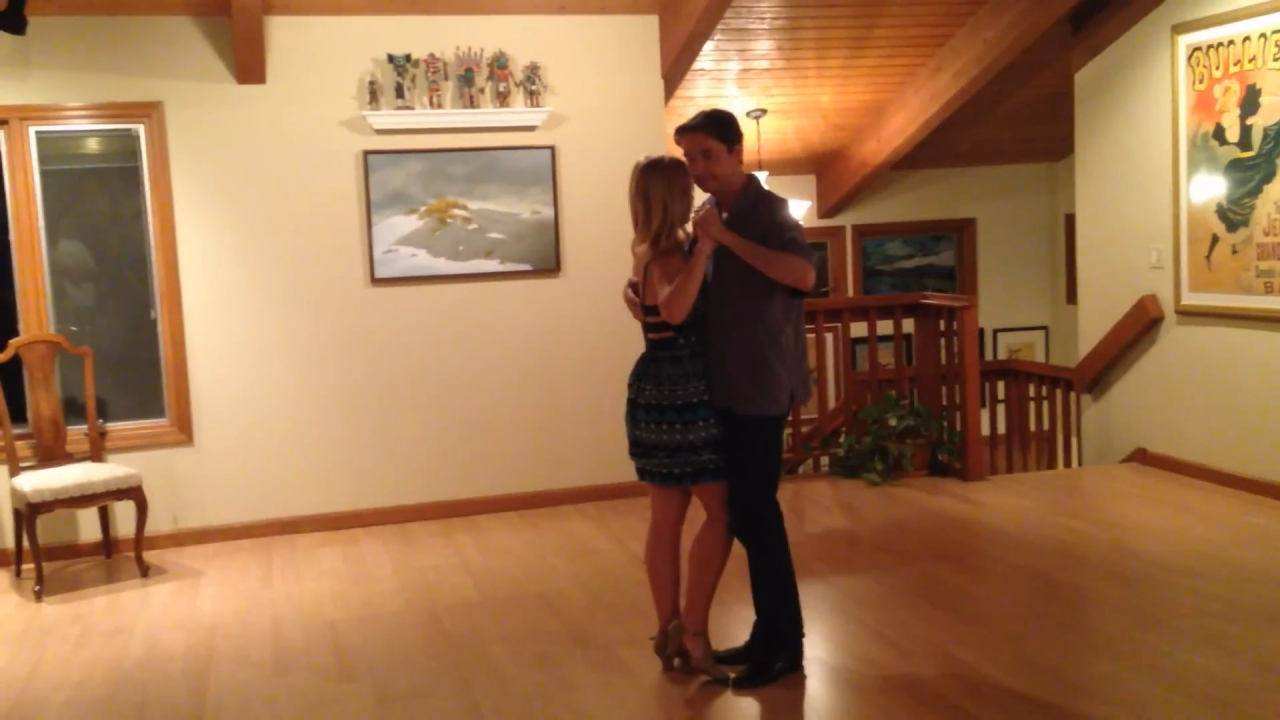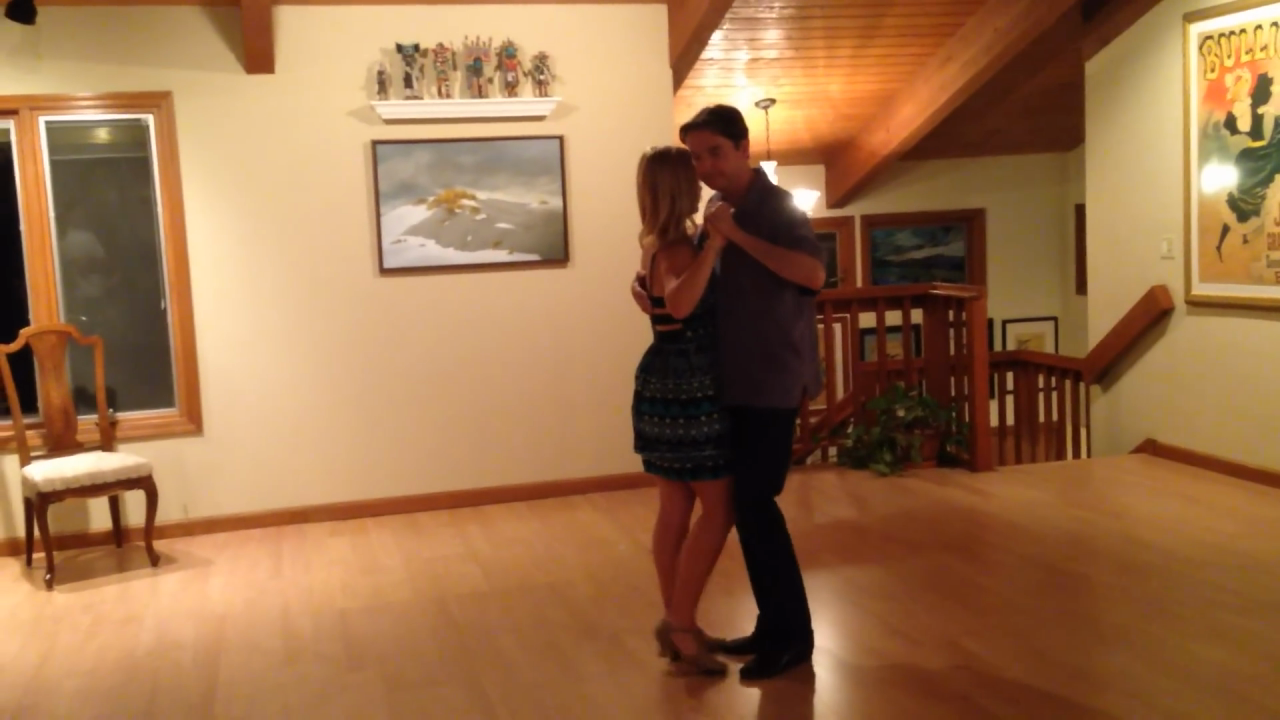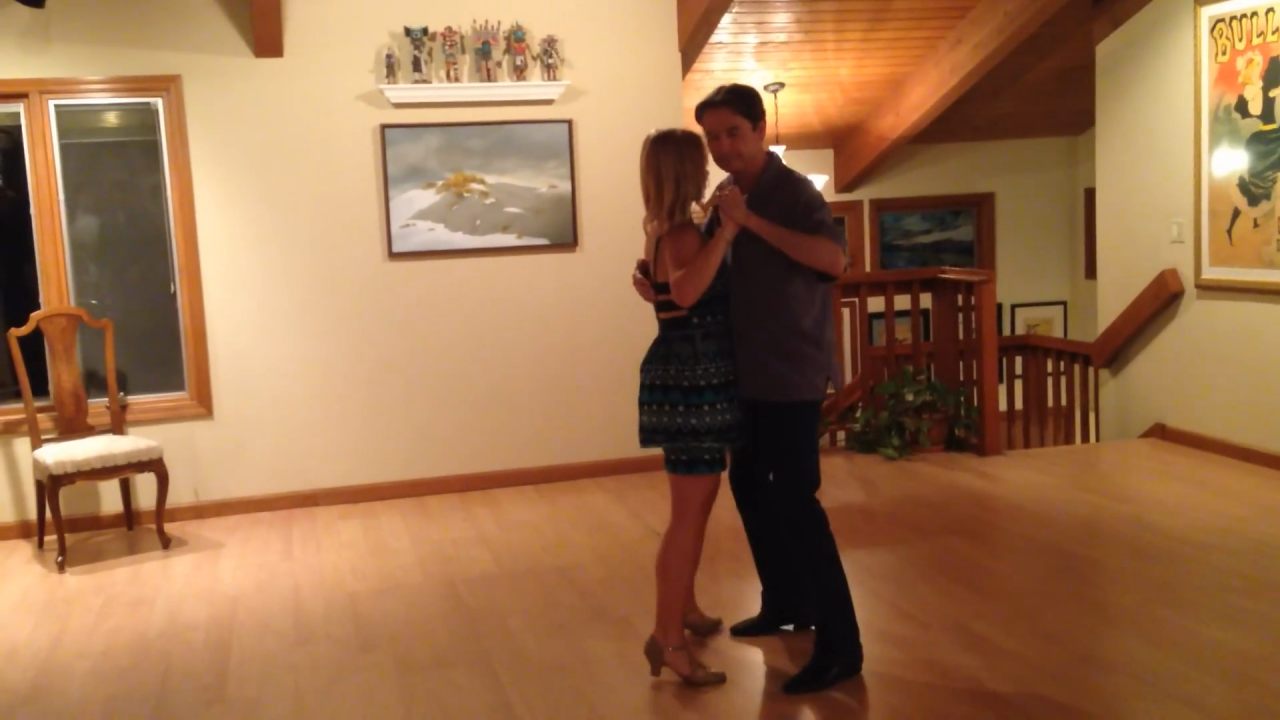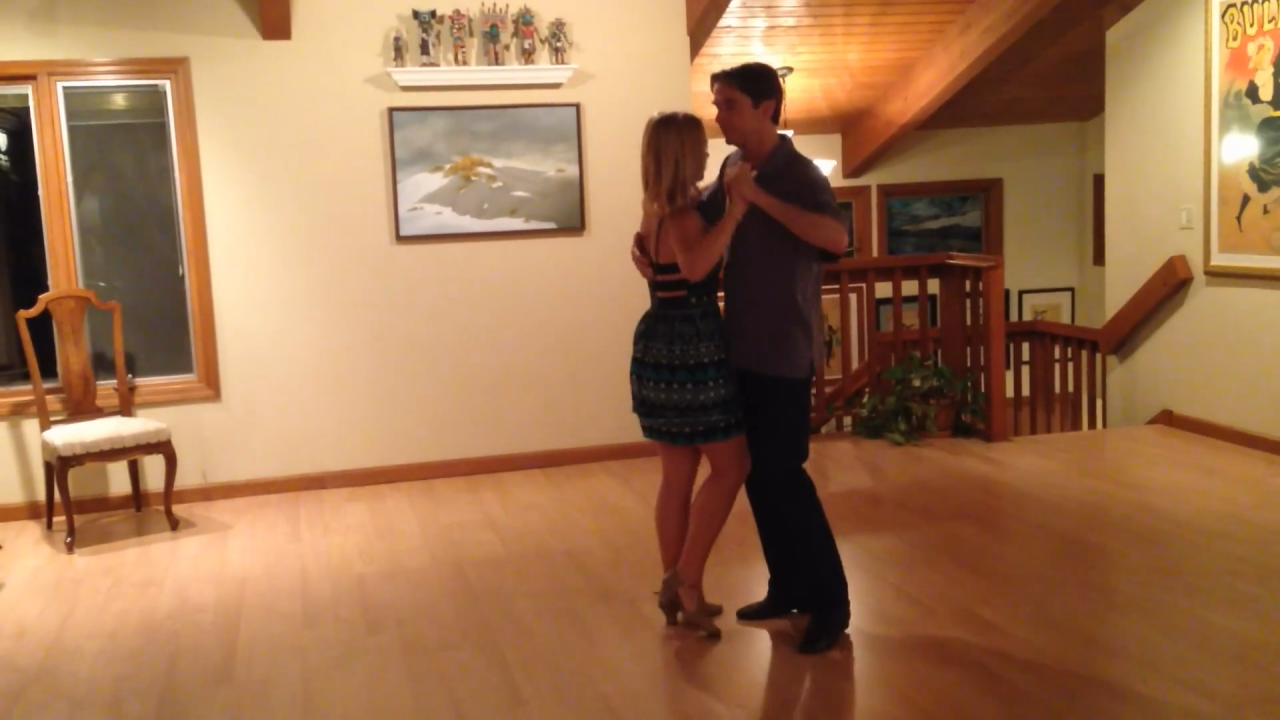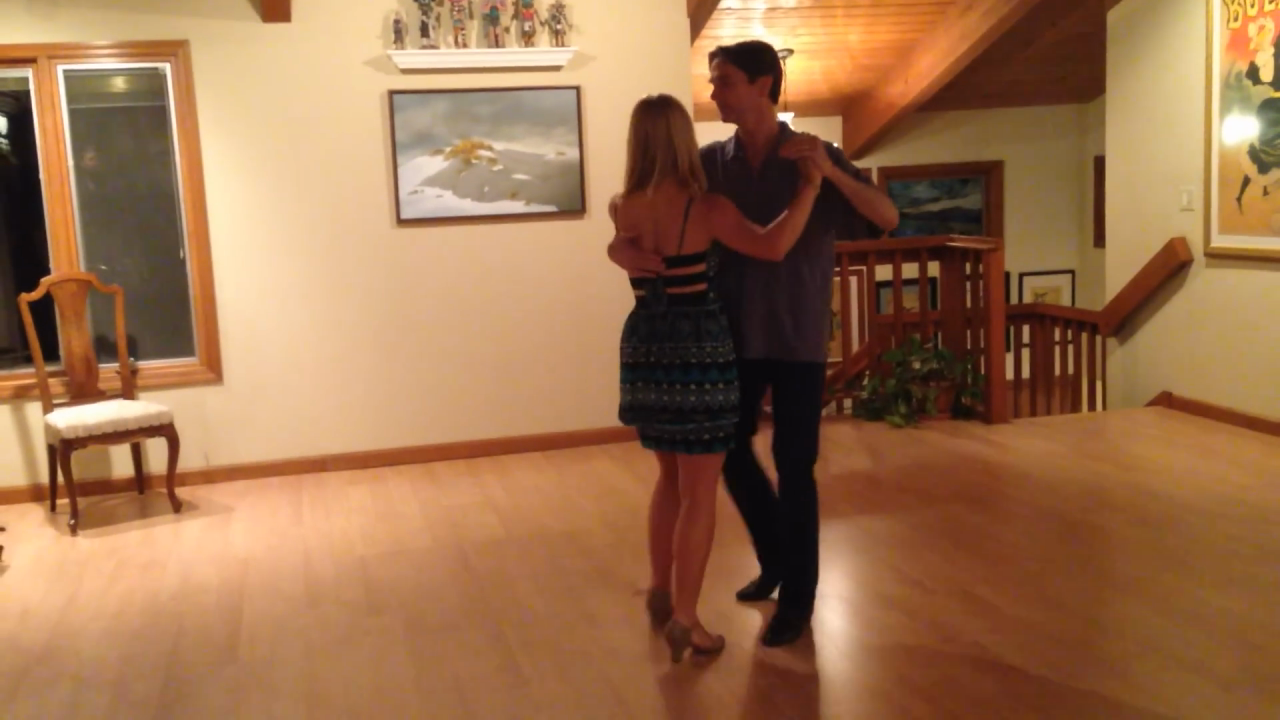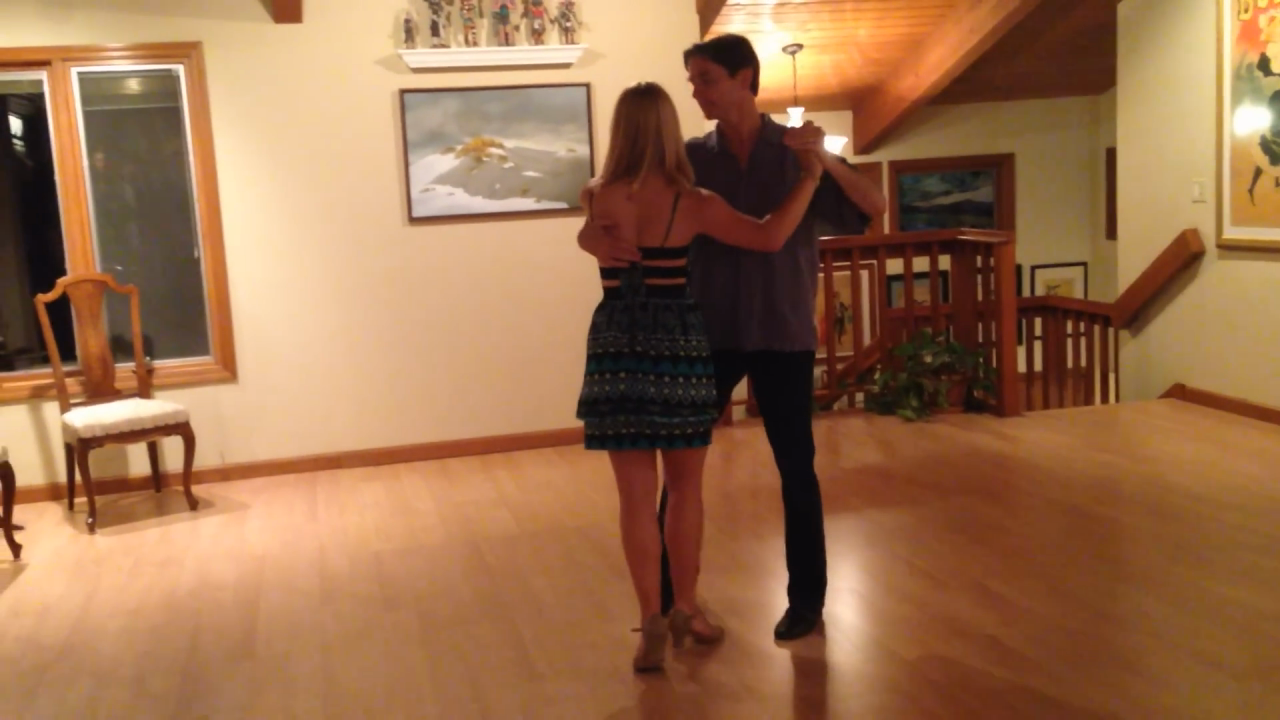
dt=0.7s
person 1, frame 1
left shoulder: (769, 210)
right shoulder: (707, 215)
left elbow: (803, 275)
left wrist: (725, 237)
right wrist: (635, 288)
left hip: (760, 386)
right hip: (726, 385)
left knee: (753, 512)
right knee: (743, 510)
left ankle: (784, 644)
right ankle: (769, 634)
person 1, frame 2
left shoulder: (778, 207)
right shoulder: (715, 211)
left elbow: (813, 274)
left wrist: (736, 235)
right wrist: (644, 283)
left hip: (772, 380)
right hip: (735, 380)
left knee: (754, 501)
right knee: (743, 502)
left ankle: (792, 633)
right ankle: (774, 626)
person 1, frame 3
left shoulder: (794, 191)
right shoulder: (730, 191)
left elbow: (835, 259)
left wrist: (751, 221)
right wrist: (649, 270)
left hip: (793, 374)
right hip: (749, 371)
left knee: (795, 500)
right knee: (748, 483)
left ankle: (839, 643)
right ankle: (787, 601)
person 1, frame 4
left shoulder: (799, 175)
right shoulder: (735, 166)
left elbow: (836, 238)
right elbow: (699, 217)
left wrist: (758, 196)
right wrist: (648, 244)
left hip: (785, 351)
right hip: (746, 347)
left knee: (783, 472)
right knee: (757, 470)
left ankle: (830, 602)
right ankle: (790, 587)
person 1, frame 5
left shoulder: (816, 156)
right shoulder: (710, 162)
left elbow: (887, 218)
left wrist: (829, 171)
right wrist: (622, 246)
left hip: (796, 341)
right hip: (732, 338)
left knee: (795, 468)
right knee: (727, 451)
left ankle: (797, 599)
right ankle: (773, 553)
person 1, frame 6
left shoulder: (797, 150)
right shoulder: (689, 158)
left elbow: (874, 206)
left wrist: (828, 162)
right wrist: (594, 233)
left hip: (784, 334)
right hip: (710, 333)
left knee: (796, 465)
left ankle: (806, 595)
right ankle: (672, 573)
person 2, frame 1
left shoulder: (649, 253)
right shoulder: (670, 257)
right elbow: (674, 311)
right wrist: (703, 250)
left hip: (656, 393)
right hip: (682, 397)
left knee: (666, 518)
right knee: (721, 512)
left ankle: (670, 630)
right ankle: (692, 628)
person 2, frame 2
left shoulder: (657, 245)
right shoulder: (677, 249)
right elbow: (680, 304)
right wrist: (713, 245)
left hip: (664, 388)
right hip: (688, 391)
left knee: (675, 510)
right knee: (719, 509)
left ankle: (676, 624)
right ankle: (680, 625)
person 2, frame 3
left shoulder: (664, 230)
right shoulder: (682, 234)
right elbow: (685, 293)
right wrist: (726, 231)
left hip: (679, 377)
right hip: (691, 381)
left knee: (693, 504)
right knee: (691, 513)
left ankle: (681, 608)
right ankle: (667, 641)
person 2, frame 4
left shoulder: (655, 210)
right shoulder: (683, 216)
right elbow: (694, 268)
right wrist: (733, 212)
left hip: (658, 351)
right hip: (690, 355)
left knee: (677, 476)
right knee: (730, 469)
left ankle: (675, 587)
right ankle: (686, 580)
person 2, frame 5
left shoulder: (621, 208)
right shoulder: (704, 209)
right elbow: (771, 247)
right wrist: (808, 186)
left hip: (643, 350)
right hip: (699, 352)
left knee: (671, 477)
right knee: (699, 493)
left ankle: (660, 589)
right ankle: (684, 620)
person 2, frame 6
left shoulder: (595, 198)
right shoulder: (690, 203)
right elbow: (769, 237)
right wrist: (809, 176)
left hip: (615, 348)
right hip: (678, 345)
left knee: (635, 494)
right knee: (685, 484)
left ankle: (652, 624)
right ankle: (684, 607)
